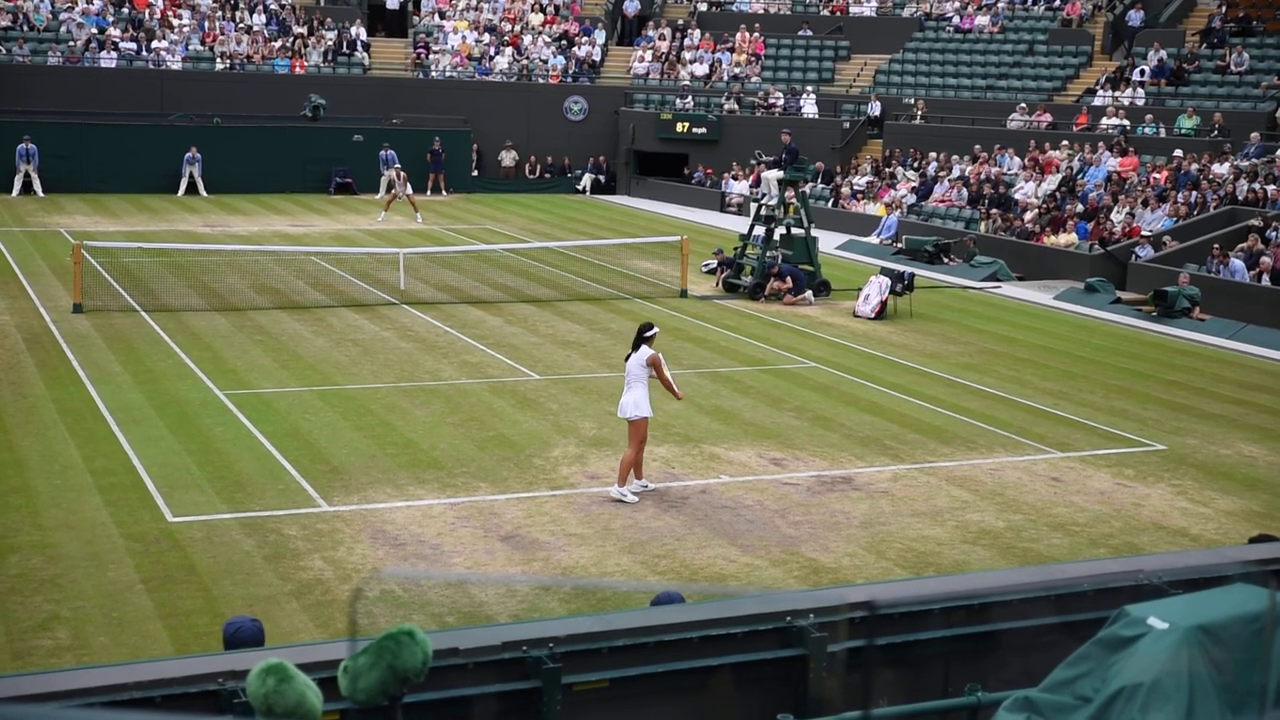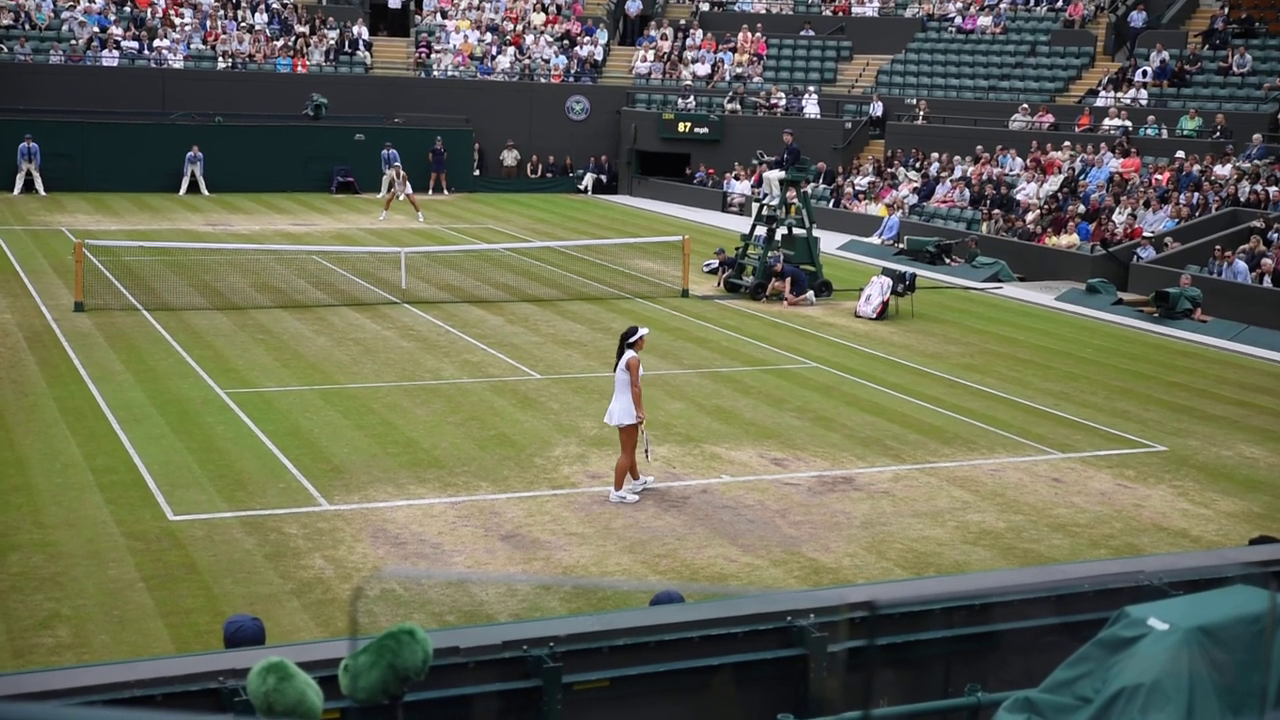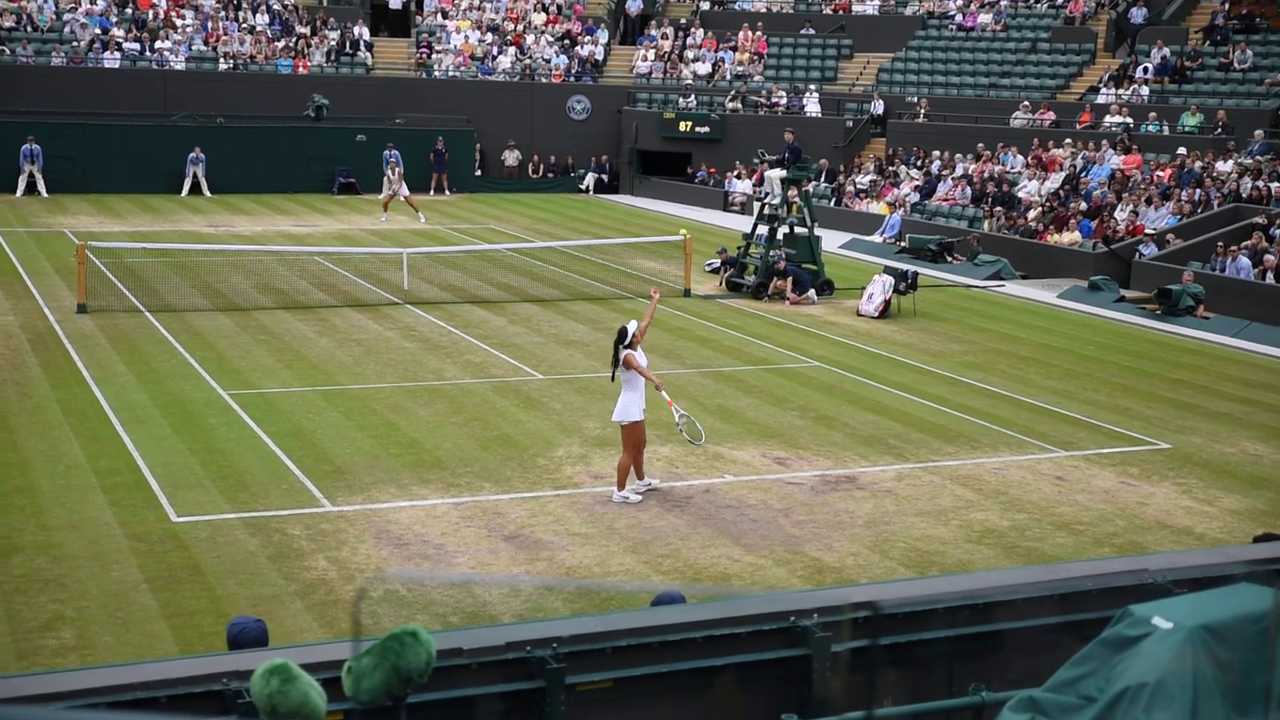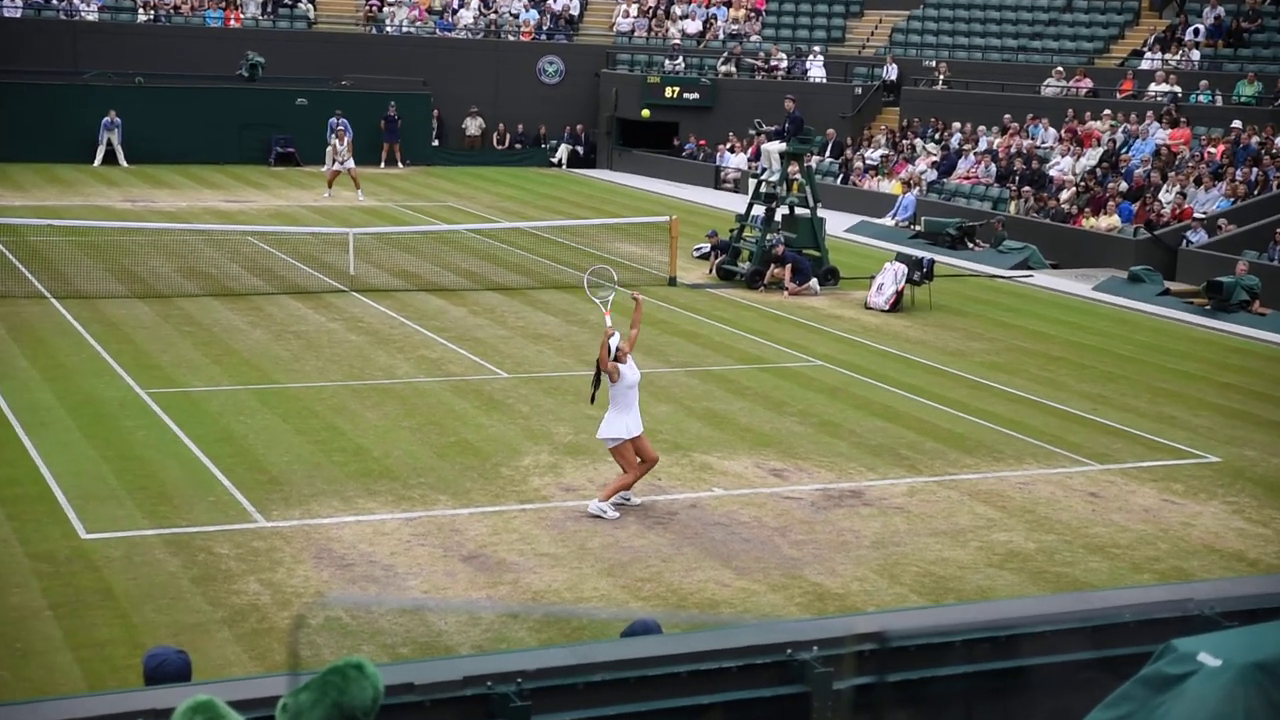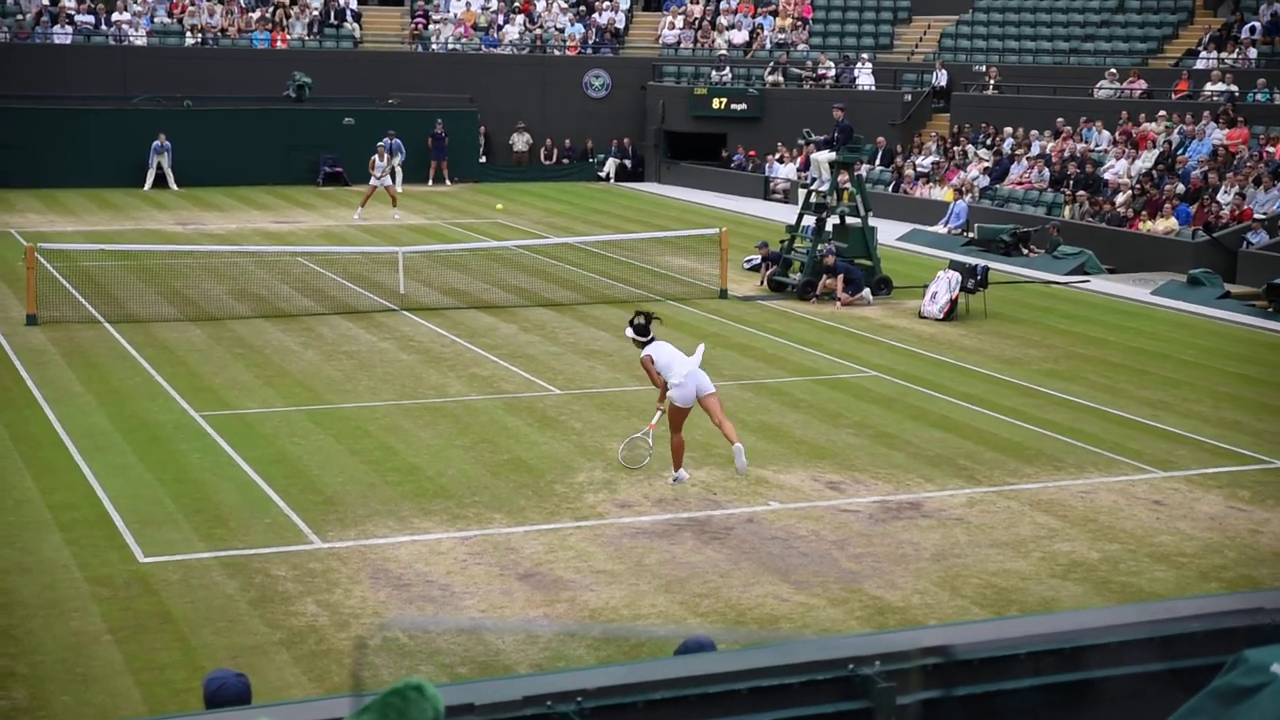
dt=0.5s
person 1, frame 1
left shoulder: (635, 353)
right shoulder: (652, 355)
right elbow: (664, 380)
left wrist: (657, 373)
right wrist: (676, 394)
left hip: (629, 401)
right hip: (637, 404)
left knee: (640, 444)
right knee: (633, 448)
left ankle: (639, 482)
right ankle: (619, 488)
person 1, frame 2
left shoulder: (627, 356)
right shoulder: (633, 359)
right elbow: (635, 387)
left wrist: (637, 411)
right wrist: (639, 411)
left hip: (621, 409)
right hip: (625, 411)
left knee: (630, 449)
right knee: (627, 452)
left ankle: (637, 481)
right ankle: (617, 492)
person 1, frame 3
left shoulder: (634, 347)
right shoulder: (628, 356)
left elbow: (645, 322)
right elbow: (640, 367)
left wrist: (654, 301)
right wrist: (653, 379)
left hip: (635, 407)
right hip: (630, 409)
left knee: (640, 446)
right knee: (629, 452)
left ankle: (641, 481)
right ankle: (620, 492)
person 1, frame 4
left shoulder: (627, 361)
right shoulder: (614, 371)
left elbow: (634, 330)
right elbow: (603, 364)
left wrist: (639, 304)
right wrist: (605, 338)
left hip: (630, 426)
right hip: (617, 429)
left knee: (651, 459)
right knee: (631, 475)
left ankle: (623, 493)
right ankle: (599, 503)
person 1, frame 5
left shoulder: (646, 355)
right shoulder: (663, 344)
left elbow: (660, 383)
left wrist: (664, 394)
left hip: (682, 388)
right hip: (698, 378)
left knee: (675, 432)
right knee: (720, 420)
left ankle: (679, 471)
right ankle: (736, 445)
